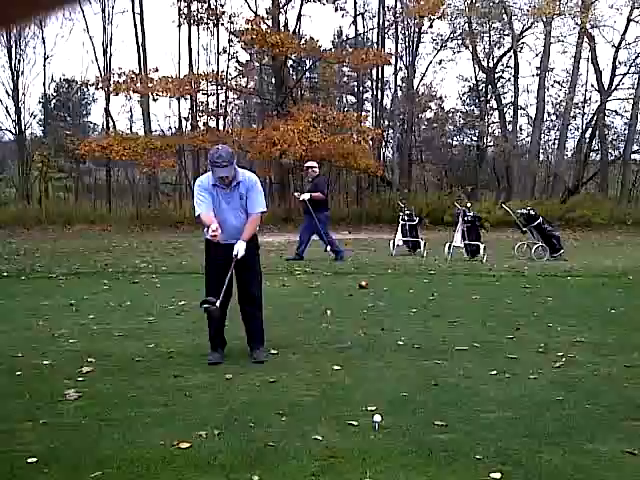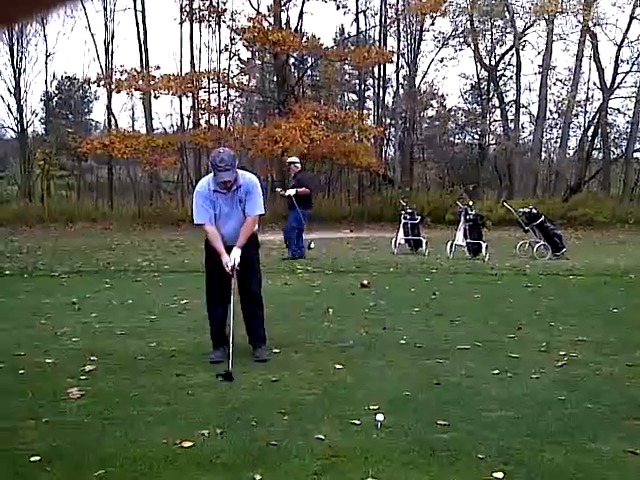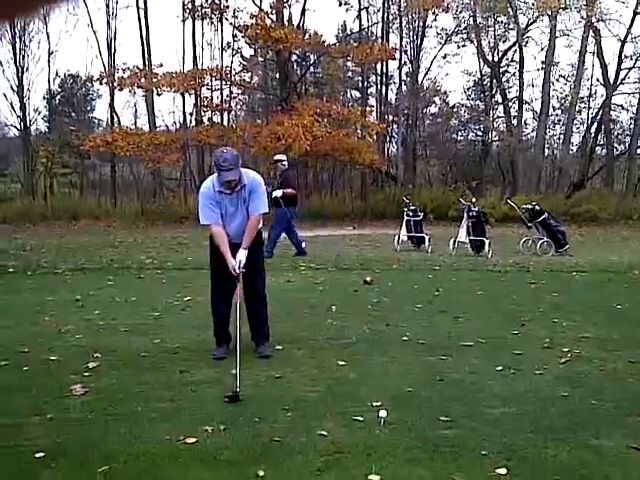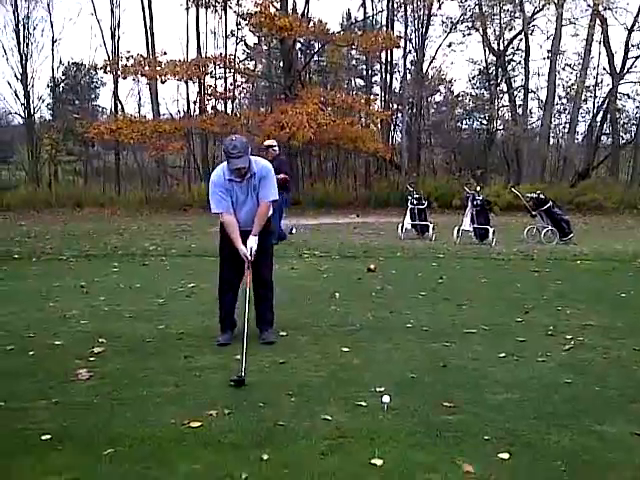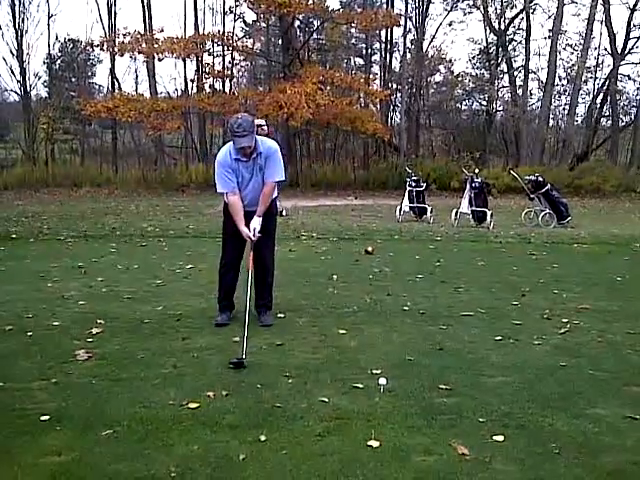
dt=0.3s
person 1, frame 1
left shoulder: (250, 180)
right shoulder: (203, 183)
left elbow: (256, 214)
right elbow: (204, 213)
left wrist: (242, 242)
right wrist: (212, 226)
left hip: (246, 244)
right hip: (216, 245)
left knee: (251, 296)
right knee: (216, 297)
left ankle: (257, 345)
right ankle: (217, 346)
person 1, frame 2
left shoulder: (250, 182)
right shoulder: (203, 188)
left elbow: (252, 218)
right elbow: (208, 226)
left wrist: (237, 248)
right wrist: (223, 254)
left hip: (246, 244)
right hip: (217, 247)
left knee: (252, 294)
right knee: (216, 297)
left ankle: (259, 343)
right ankle: (219, 345)
person 1, frame 3
left shoulder: (254, 180)
right shoulder: (208, 189)
left elbow: (255, 218)
right elbow: (215, 227)
left wrist: (243, 250)
right wrist: (229, 258)
left hip: (251, 241)
right hip: (221, 244)
left knee: (256, 292)
right knee: (220, 294)
left ankle: (261, 339)
right ankle: (222, 341)
person 1, frame 4
left shoulder: (264, 168)
right shoulder: (218, 177)
left elbow: (265, 204)
right elbow: (226, 215)
left wrist: (254, 236)
right wrist: (239, 245)
left hip: (261, 229)
right hip: (231, 231)
left knee: (263, 279)
right knee: (228, 280)
left ankle: (266, 326)
right ankle: (227, 327)
person 1, frame 5
left shoulder: (270, 148)
right shoulder: (224, 157)
left elbow: (270, 186)
right elbow: (232, 195)
left wrist: (258, 217)
right wrist: (242, 227)
left hip: (265, 210)
right hip: (235, 212)
left knee: (264, 261)
right knee: (229, 261)
left ankle: (264, 308)
right ankle: (225, 308)
